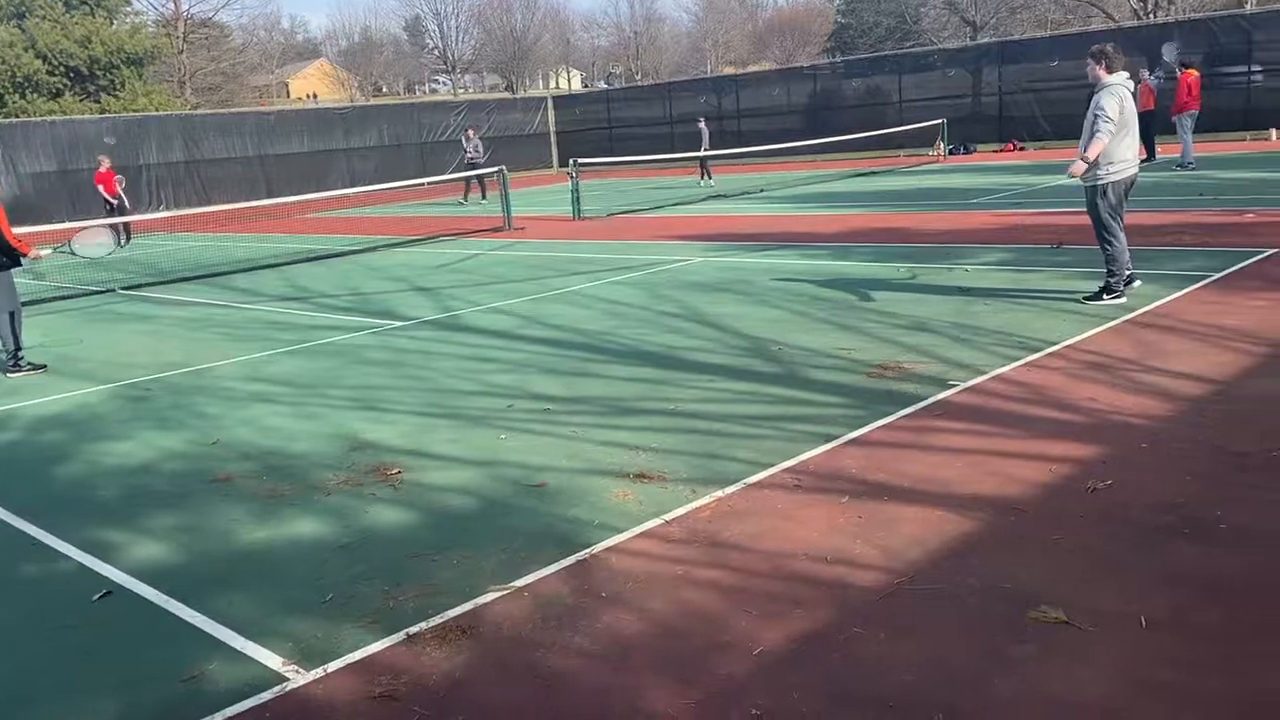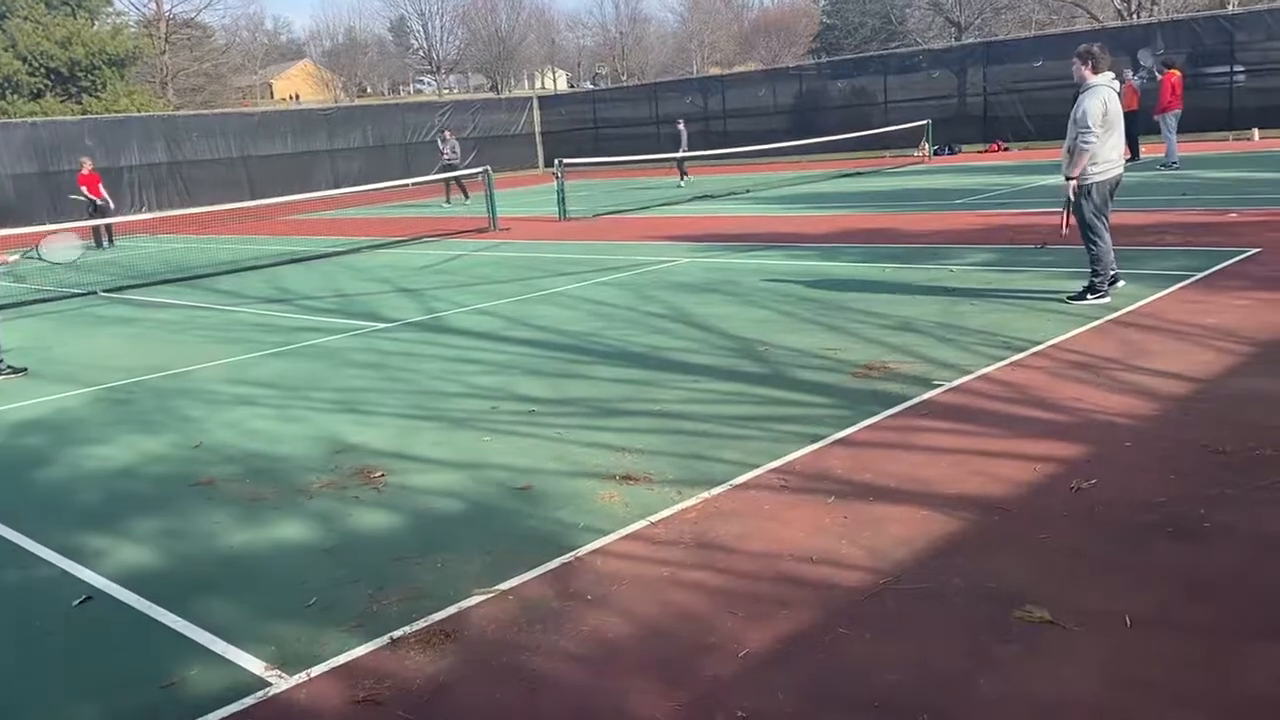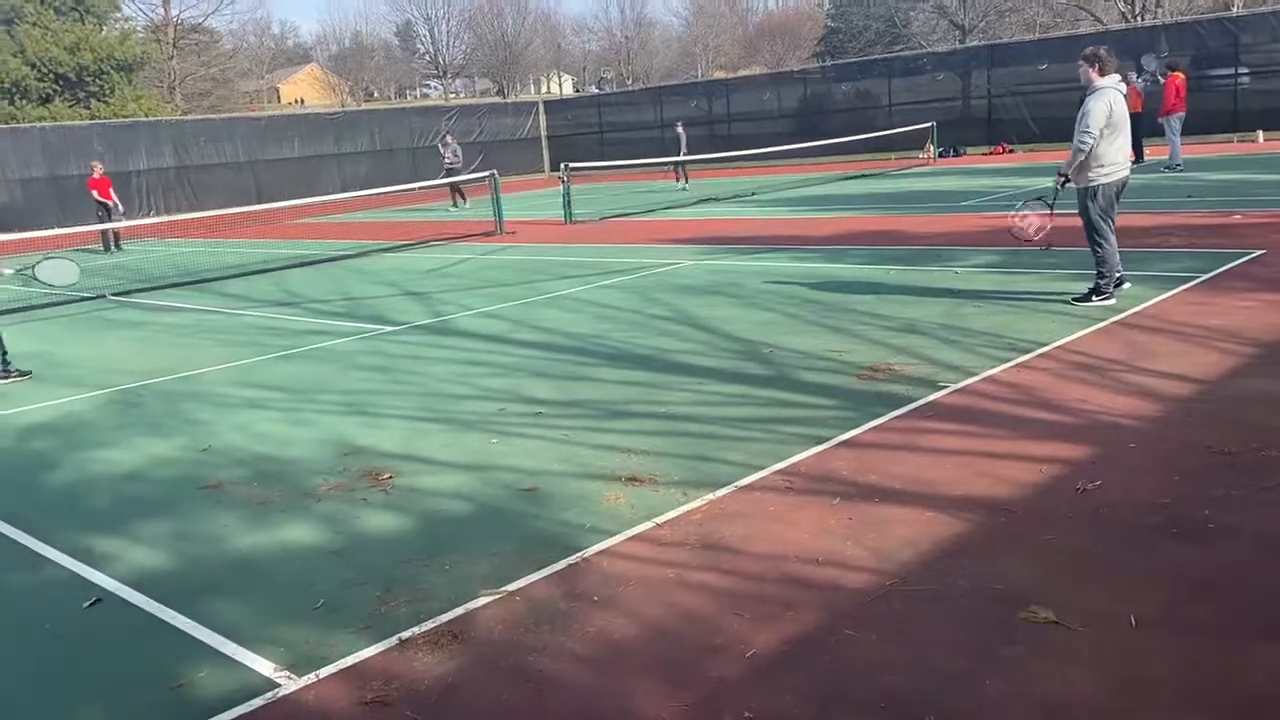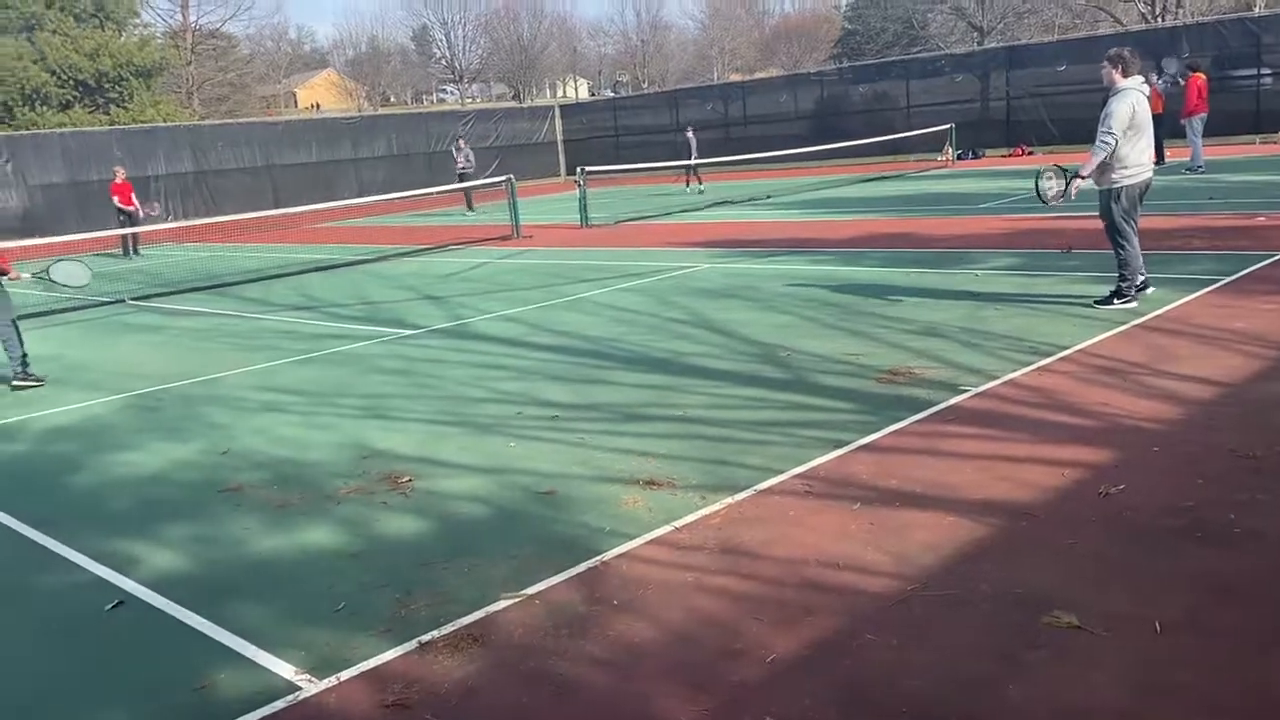
dt=0.2s
person 1, frame 1
left shoulder: (1109, 94)
right shoulder: (1116, 90)
left elbow: (1104, 132)
left wrist: (1084, 160)
right wrist: (1087, 161)
left hip: (1108, 175)
right hip: (1116, 171)
left knee: (1109, 231)
right knee: (1113, 229)
left ankle: (1114, 289)
right ankle: (1125, 275)
person 1, frame 2
left shoulder: (1094, 96)
right shoulder: (1103, 91)
left elbow: (1086, 141)
left wrist: (1072, 176)
right wrist: (1076, 173)
left hip: (1093, 176)
right hip: (1103, 171)
left knee: (1094, 231)
right knee: (1097, 229)
left ankle: (1098, 288)
right ankle: (1109, 275)
person 1, frame 3
left shoulder: (1100, 99)
right shoulder: (1110, 93)
left elbow: (1084, 143)
left wrist: (1065, 172)
right wrist: (1073, 170)
left hip: (1099, 177)
right hip: (1109, 173)
left knee: (1099, 233)
right knee: (1103, 231)
left ankle: (1104, 289)
right ankle: (1115, 276)
person 1, frame 4
left shoulder: (1124, 99)
right shoulder: (1130, 95)
left elbow: (1106, 143)
left wrist: (1081, 174)
right wrist: (1090, 167)
left hip: (1123, 179)
right hip: (1129, 175)
left knee: (1122, 235)
right knee: (1125, 233)
left ankle: (1125, 292)
right ankle: (1138, 279)
